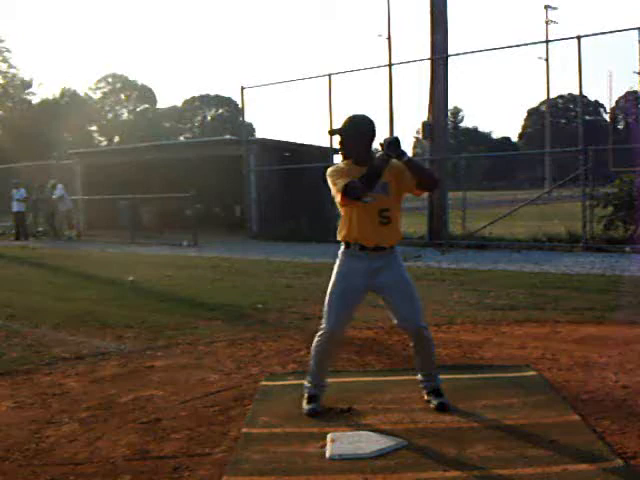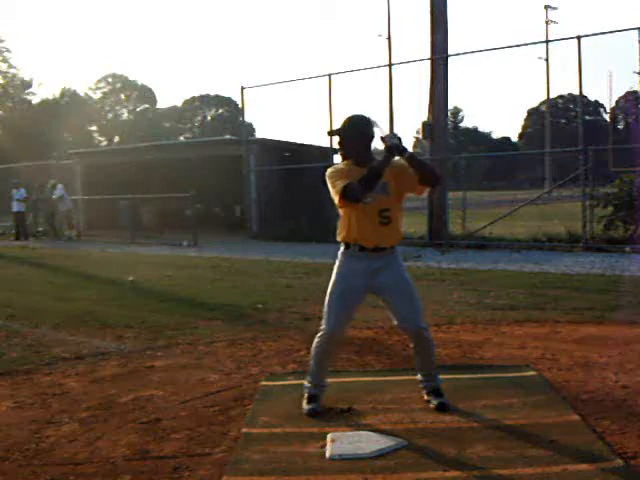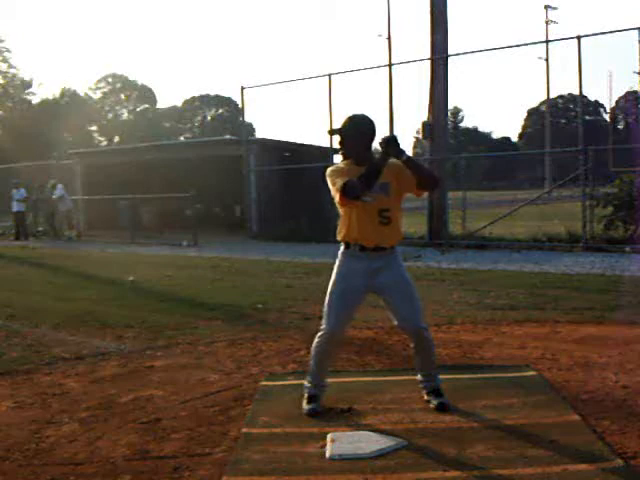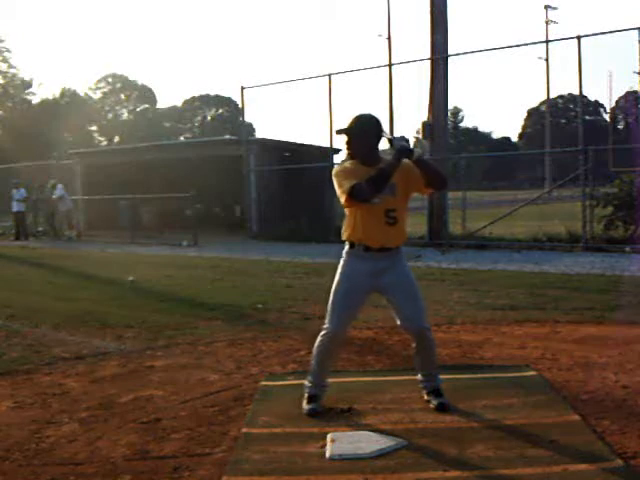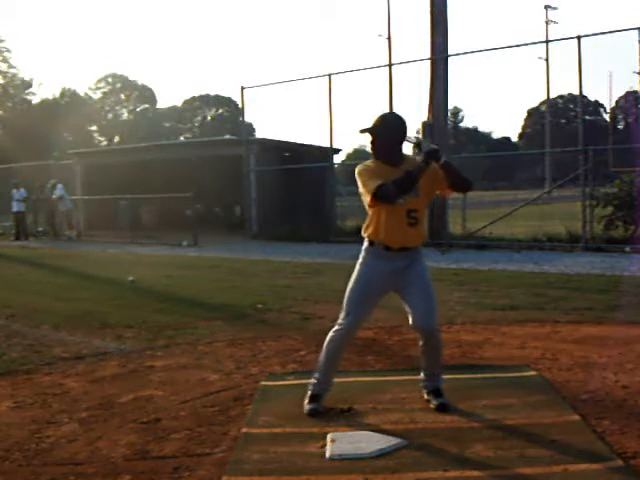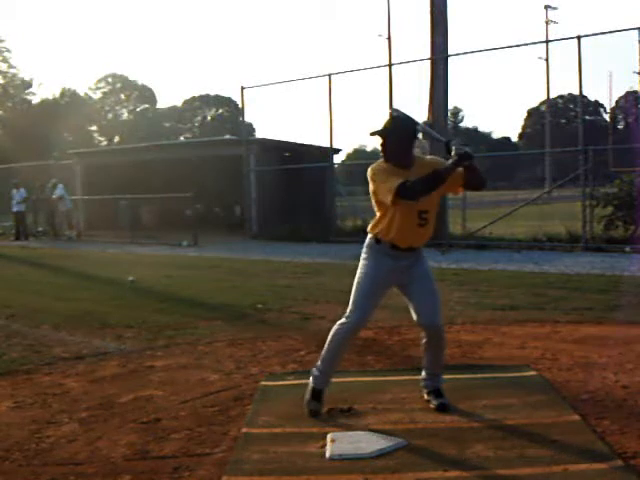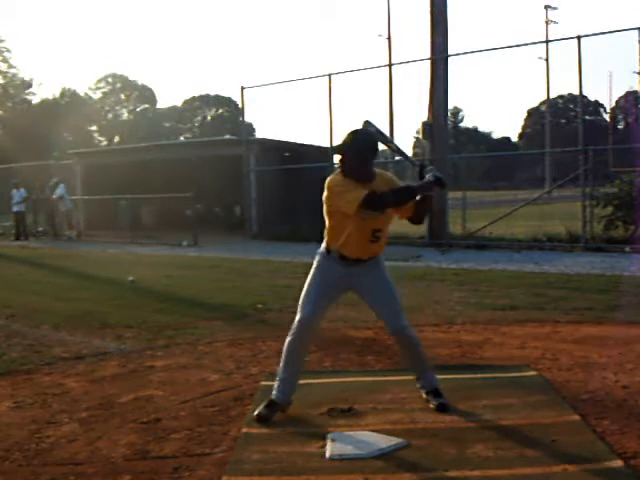
dt=0.4s
person 1, frame 1
left shoulder: (395, 170)
right shoulder: (337, 172)
left elbow: (431, 184)
right elbow: (357, 191)
left wrist: (400, 155)
right wrist: (385, 156)
left hip: (389, 259)
right hip: (353, 260)
left knee: (417, 327)
right knee: (330, 329)
left ankle: (431, 386)
right ankle: (313, 390)
person 1, frame 2
left shoulder: (396, 170)
right shoulder: (336, 173)
left elbow: (433, 179)
right elbow: (356, 194)
left wrist: (403, 152)
right wrist: (386, 158)
left hip: (388, 260)
right hip: (352, 261)
left knee: (417, 328)
right knee: (330, 330)
left ankle: (430, 386)
right ankle: (313, 390)
person 1, frame 3
left shoulder: (395, 170)
right shoulder: (337, 172)
left elbow: (431, 183)
right elbow: (354, 190)
left wrist: (399, 155)
right wrist: (384, 156)
left hip: (388, 260)
right hip: (353, 260)
left knee: (416, 327)
right knee: (330, 330)
left ankle: (431, 386)
right ankle: (313, 390)
person 1, frame 4
left shoulder: (403, 170)
right shoulder: (342, 172)
left elbow: (440, 183)
right elbow: (364, 194)
left wrist: (411, 156)
right wrist: (395, 160)
left hip: (393, 260)
right hip: (357, 260)
left knee: (419, 327)
right knee: (333, 330)
left ankle: (431, 386)
right ankle: (314, 390)
person 1, frame 5
left shoulder: (426, 169)
right shoulder: (366, 170)
left elbow: (464, 186)
right elbow: (388, 195)
left wrist: (440, 162)
right wrist: (423, 166)
left hip: (411, 259)
right hip: (376, 258)
left knee: (428, 326)
right knee: (346, 326)
left ankle: (432, 385)
right ankle: (318, 388)
person 1, frame 6
left shoulder: (432, 165)
right shoulder: (378, 172)
left elbow: (478, 184)
right elbow: (412, 192)
left wrist: (467, 163)
right wrist: (452, 166)
left hip: (414, 257)
right hip: (380, 254)
left knee: (432, 324)
right knee: (354, 320)
left ankle: (432, 385)
right ankle: (318, 382)
person 1, frame 7
left shoulder: (387, 181)
right shoulder: (335, 184)
left elbow: (416, 217)
right elbow: (379, 202)
left wrist: (425, 190)
right wrist: (422, 187)
left hip: (369, 266)
right hip: (332, 263)
left knee: (400, 328)
right knee: (302, 325)
left ankle: (428, 385)
right ankle: (280, 395)
